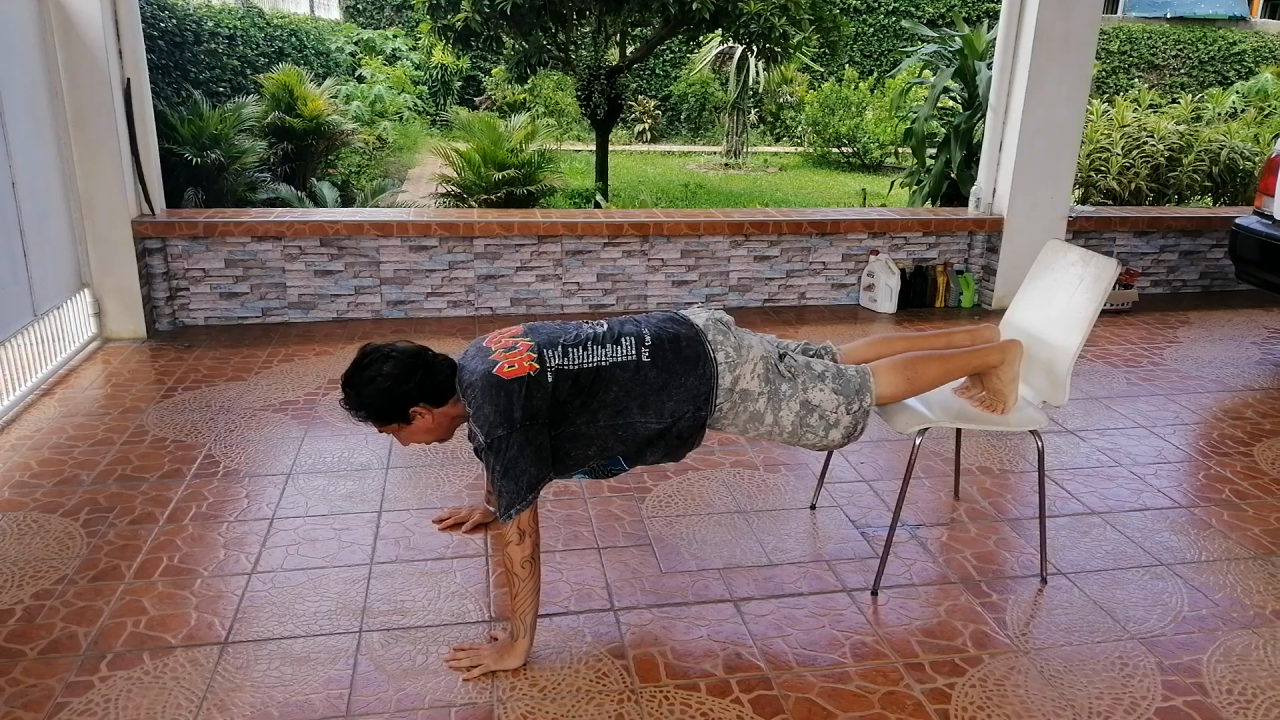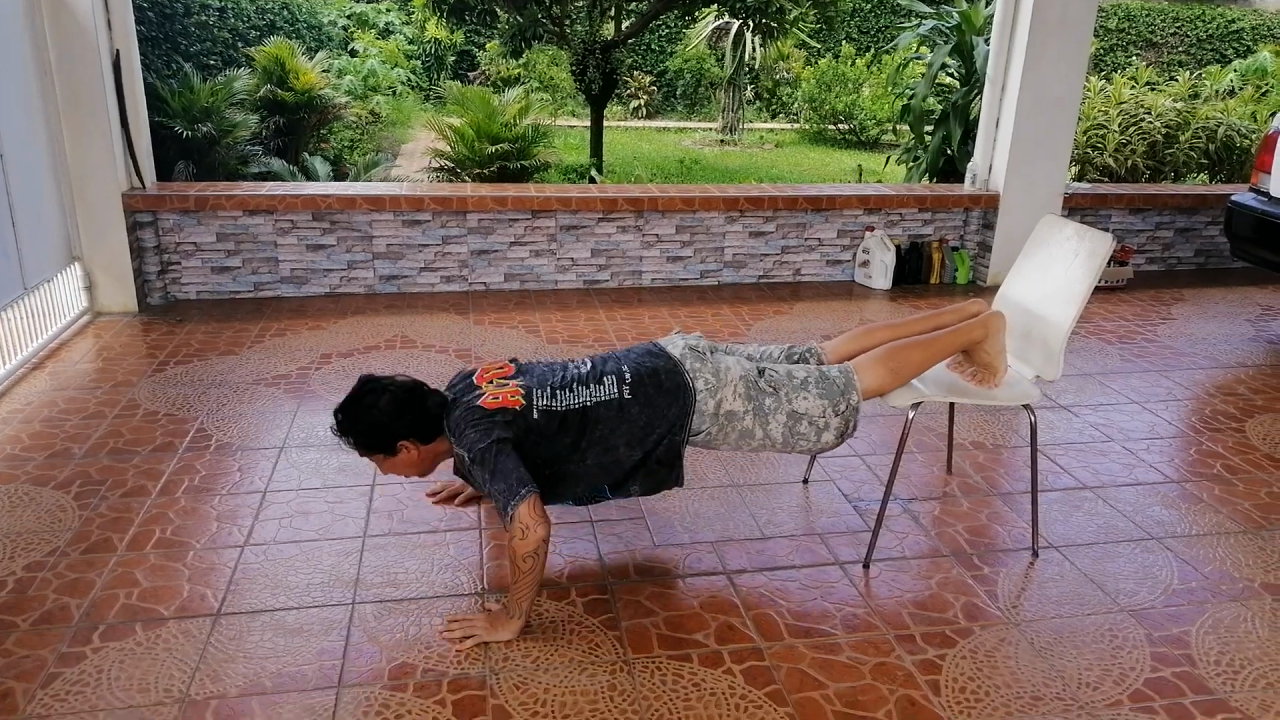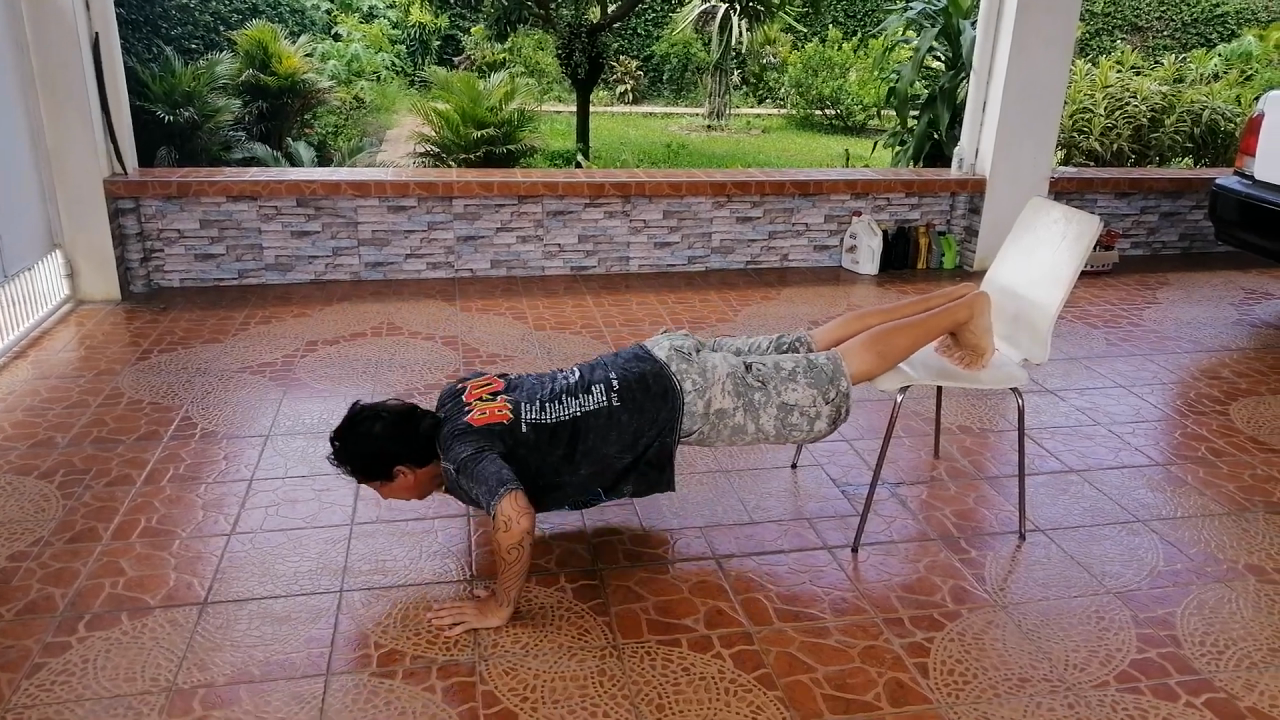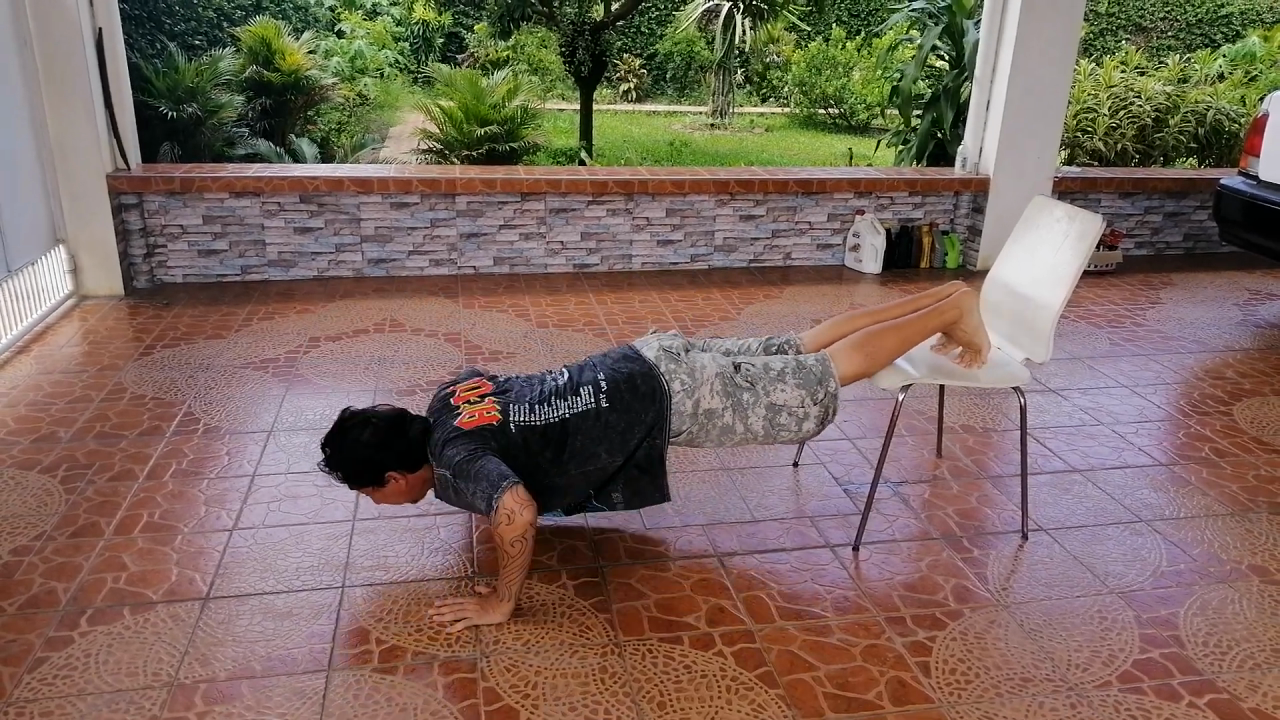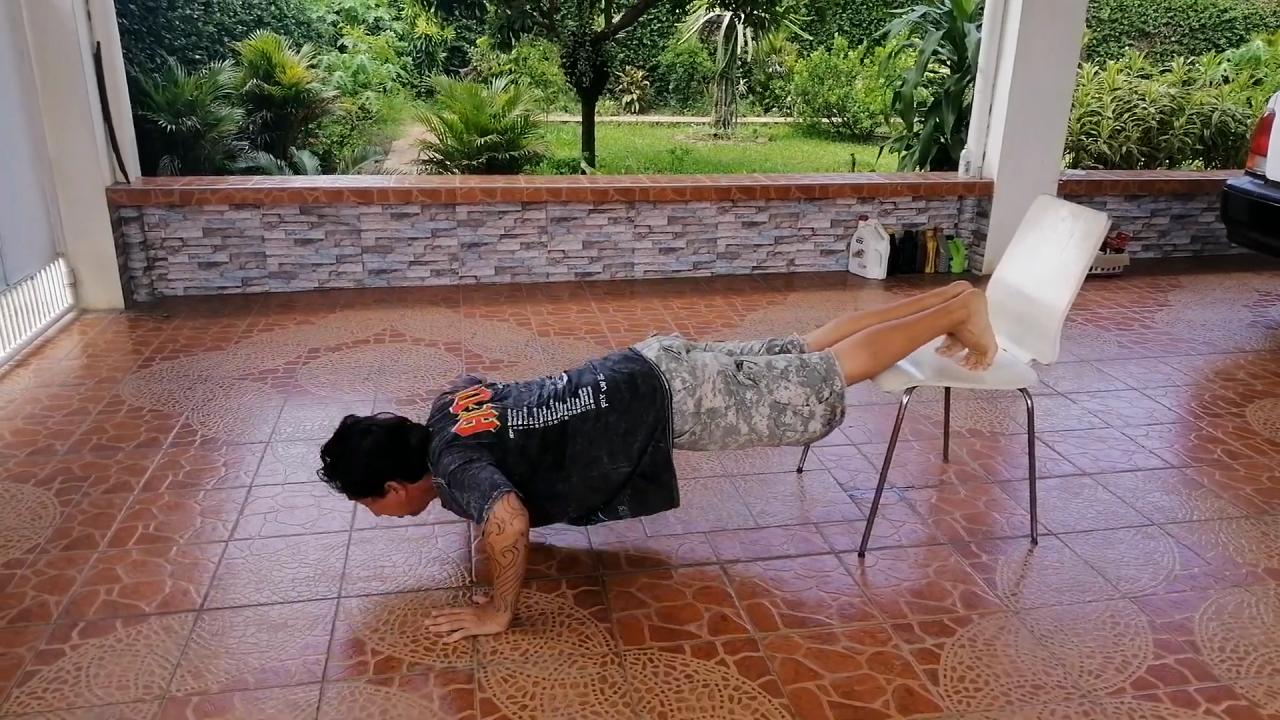
dt=1s
person 1, frame 1
left shoulder: (491, 402)
right shoulder: (473, 362)
left elbow: (522, 533)
left wrist: (515, 644)
right wrist: (489, 502)
left hip: (713, 377)
right hip: (698, 340)
left knee: (860, 396)
right knee: (840, 365)
left ankle: (994, 356)
right ankle: (975, 335)
person 1, frame 2
left shoulder: (475, 440)
right shoulder: (461, 390)
left elbow: (532, 525)
left wrist: (512, 615)
right wrist: (482, 476)
left hip: (691, 400)
right hip: (674, 363)
left knee: (849, 390)
right knee: (825, 362)
left ankle: (979, 330)
right ankle: (964, 312)
person 1, frame 3
left shoulder: (463, 453)
right shoulder: (452, 402)
left elbow: (515, 518)
left wrist: (500, 603)
left hip: (677, 398)
right hip: (663, 361)
left knee: (834, 380)
right knee: (811, 351)
left ankle: (964, 310)
right ankle: (952, 297)
person 1, frame 4
left shoulder: (455, 457)
right shoulder: (446, 404)
left elbow: (517, 513)
left wrist: (502, 598)
left hip: (666, 399)
right hip: (653, 364)
left knee: (826, 376)
right knee: (807, 350)
left ankle: (952, 308)
right ankle: (940, 295)
person 1, frame 5
left shoulder: (453, 468)
right shoulder: (446, 416)
left elbow: (508, 521)
left wrist: (498, 608)
left hip: (669, 402)
right hip: (653, 368)
left knee: (830, 378)
right knee: (809, 355)
left ankle: (960, 309)
right ankle: (948, 296)
